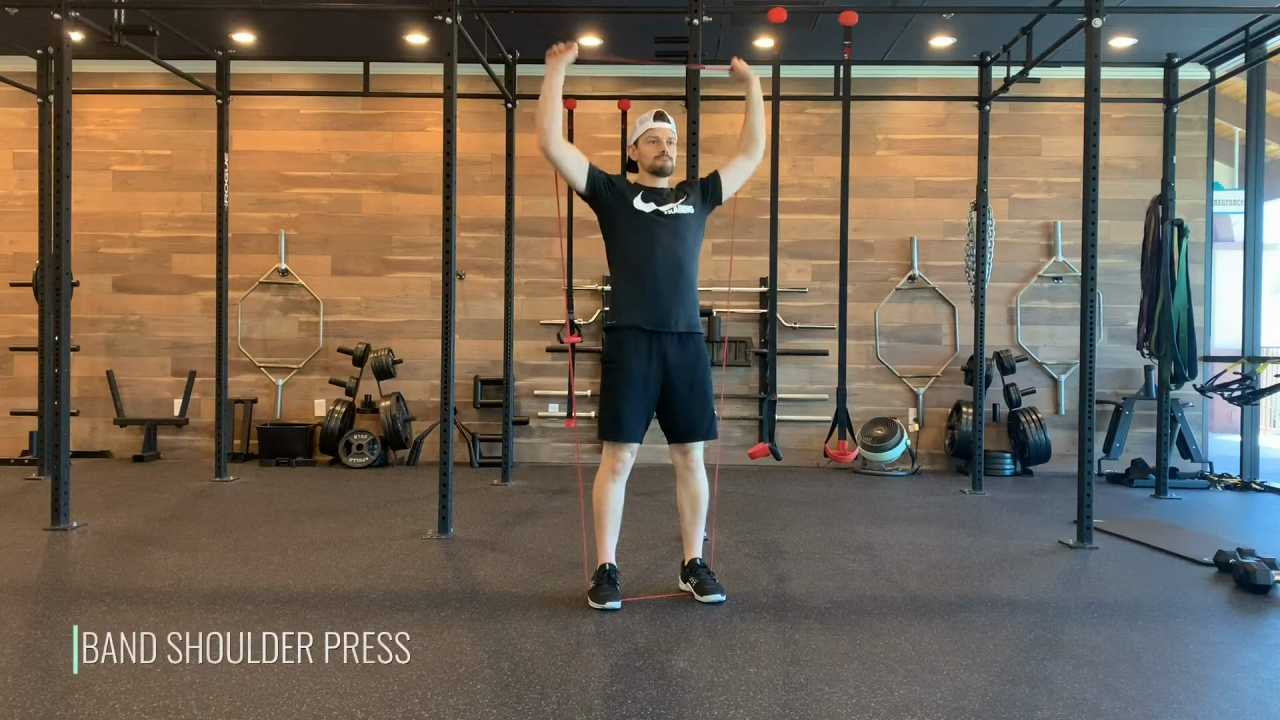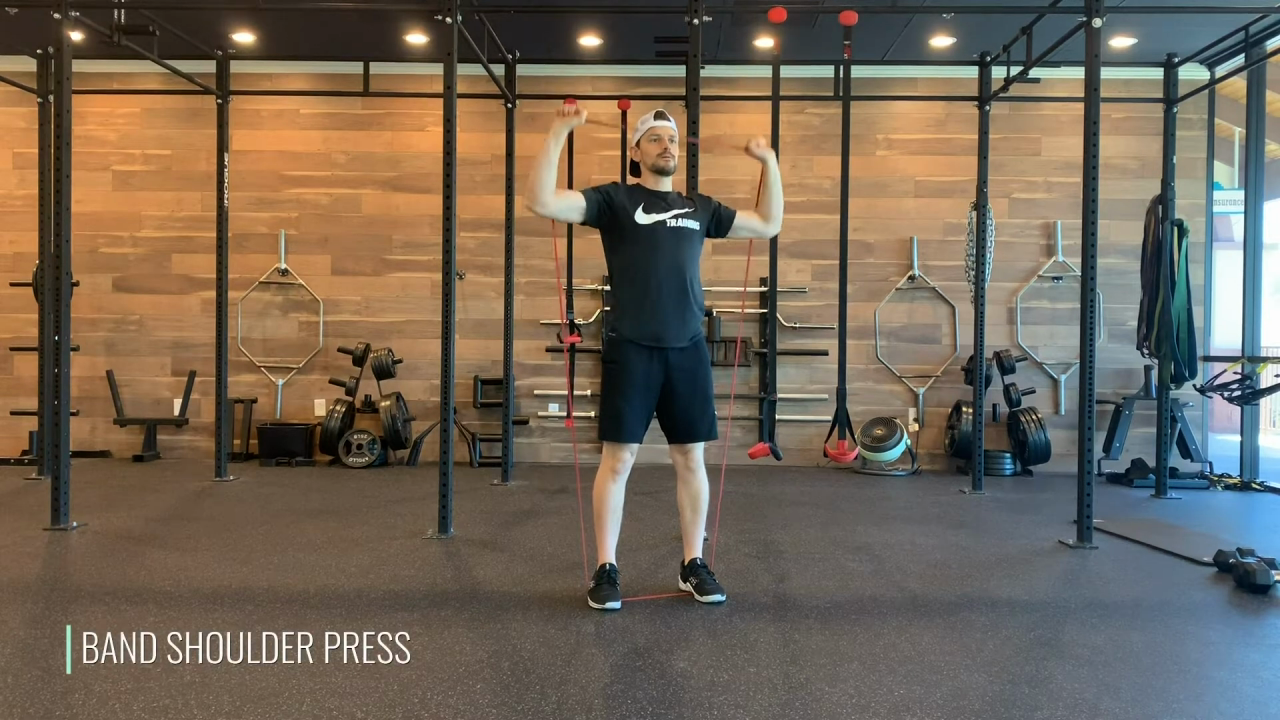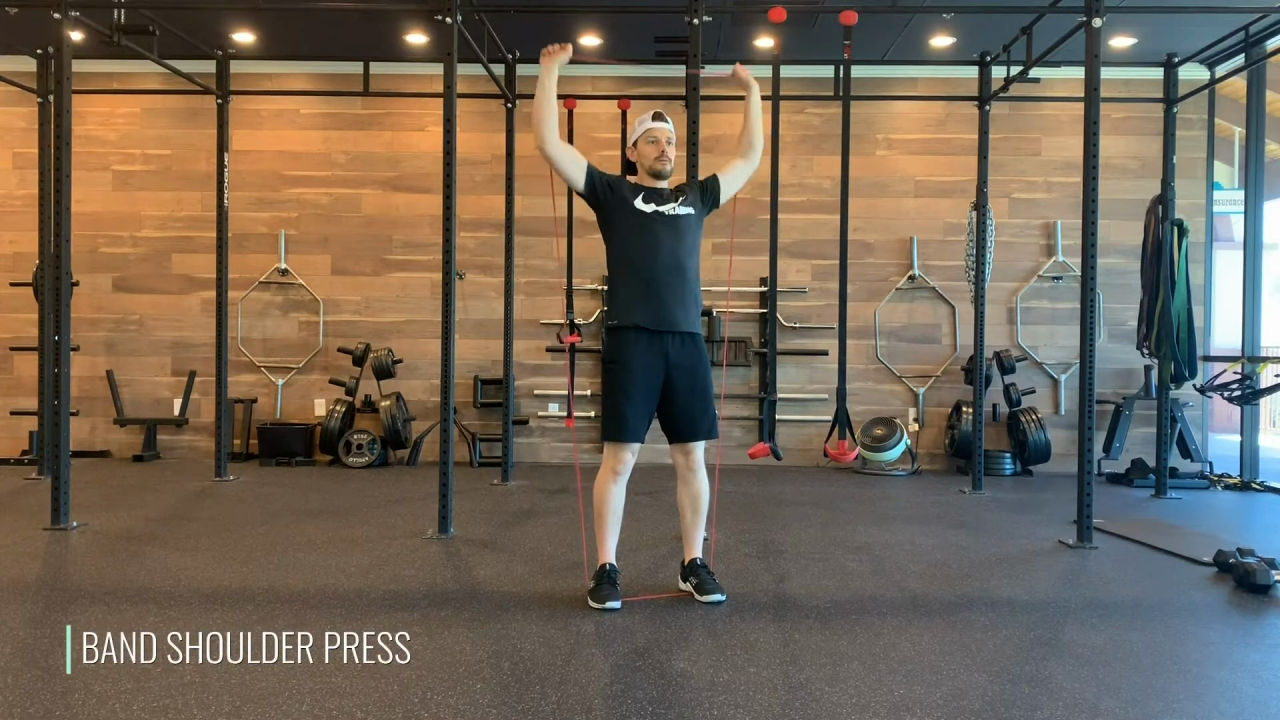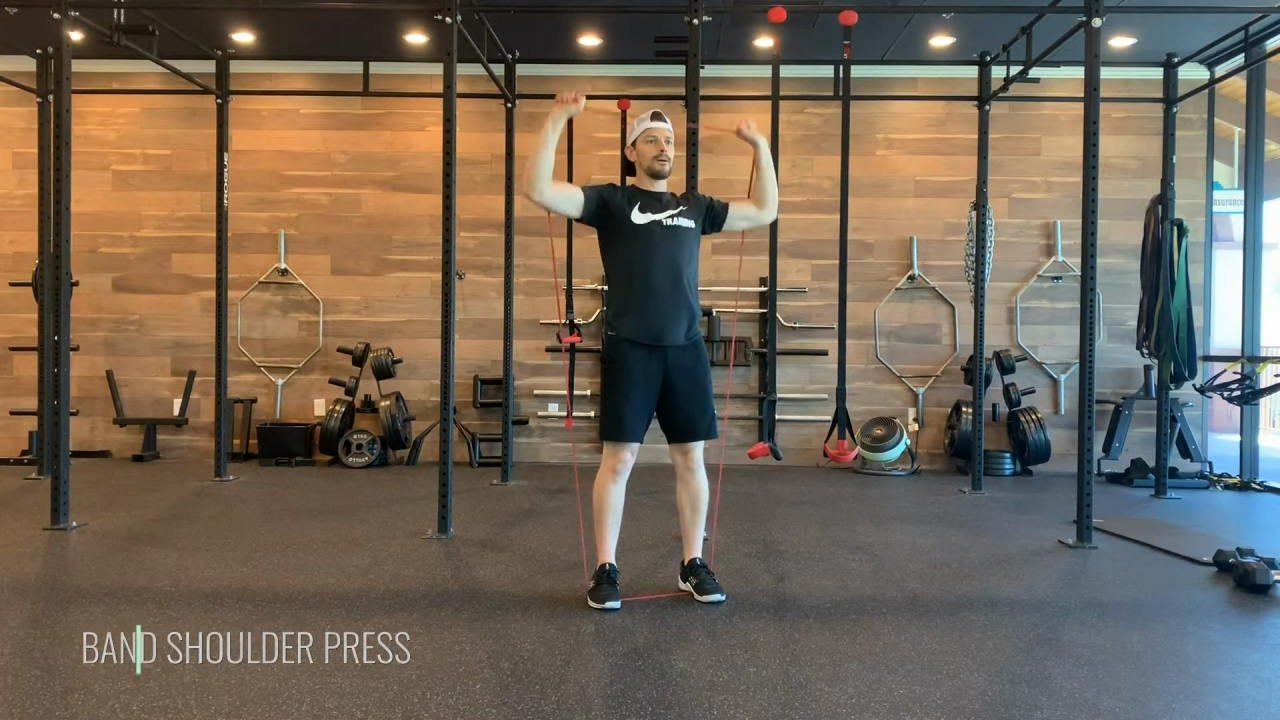
dt=1s
person 1, frame 1
left shoulder: (697, 196)
right shoulder: (612, 193)
left elbow: (752, 153)
right elbow: (551, 144)
left wrist: (751, 87)
right wrist: (556, 70)
left hip: (687, 344)
right hip: (631, 344)
left knee: (691, 458)
right knee: (618, 458)
left ankle: (694, 563)
right ankle: (605, 568)
person 1, frame 2
left shoulder: (699, 207)
right shoulder: (614, 199)
left elbow: (769, 223)
right elbow: (540, 201)
left wrist: (769, 161)
right wrist: (558, 130)
left hip: (688, 348)
right hip: (631, 348)
left knee: (691, 458)
right knee: (617, 459)
left ankle: (693, 564)
right ankle: (606, 569)
person 1, frame 3
left shoulder: (695, 197)
right shoulder: (612, 193)
left elbow: (750, 157)
right elbow: (548, 143)
left wrist: (752, 91)
right wrist: (549, 70)
left hip: (687, 343)
right hip: (632, 344)
left knee: (692, 458)
right knee: (619, 460)
left ankle: (693, 563)
right ankle: (606, 568)
person 1, frame 4
left shoulder: (695, 207)
right shoulder: (610, 202)
left elbow: (765, 210)
right elbow: (537, 188)
left wrist: (759, 145)
right wrist: (557, 116)
left hip: (686, 348)
right hip: (629, 349)
left knee: (691, 458)
right knee: (618, 459)
left ankle: (693, 563)
right ankle: (605, 569)
